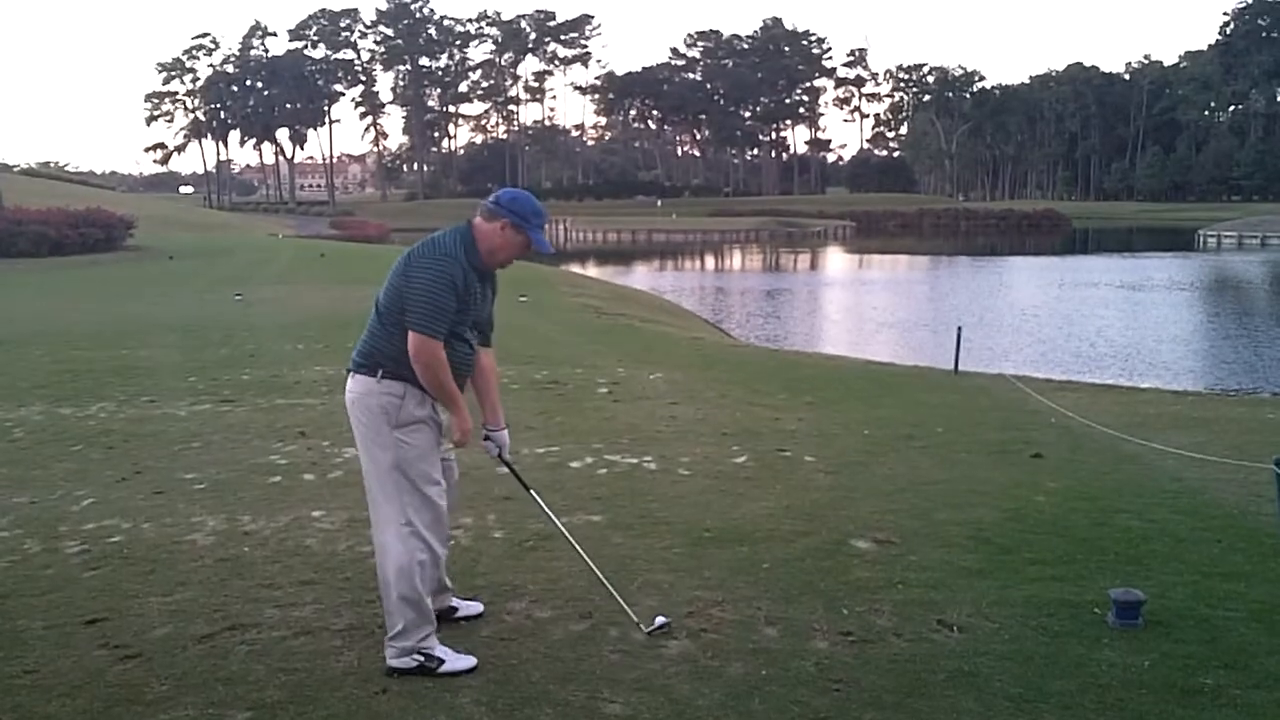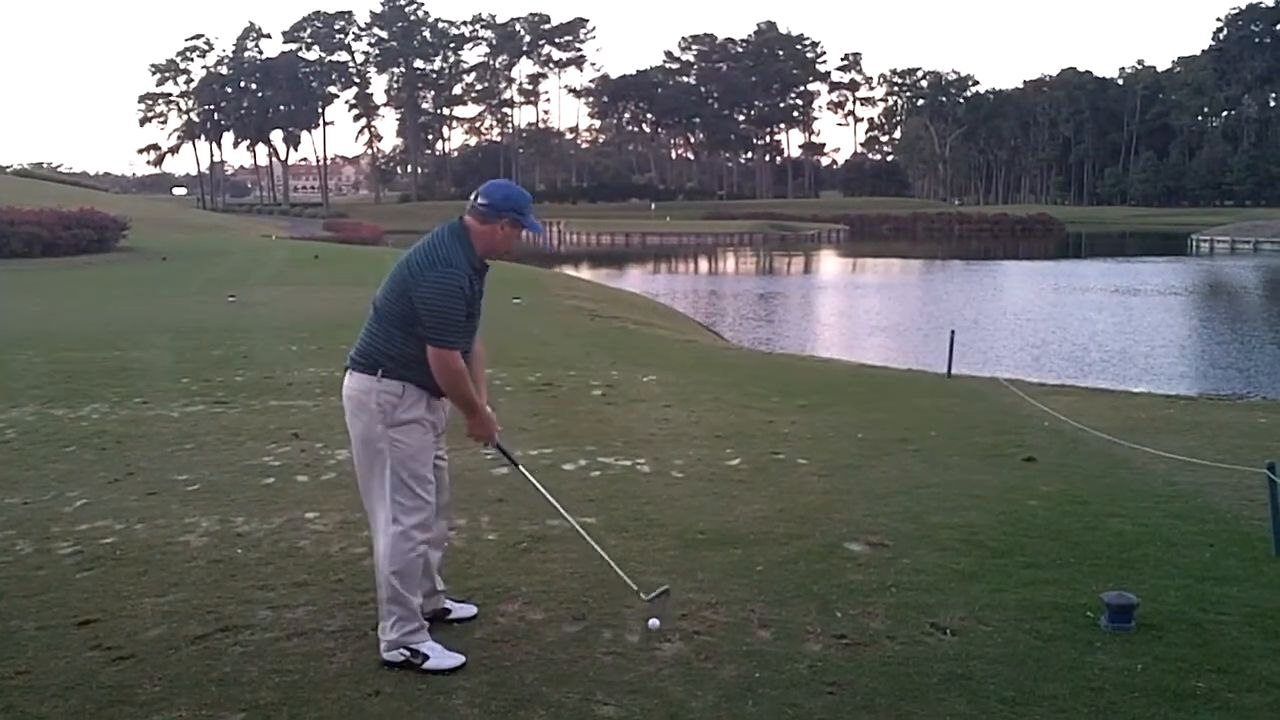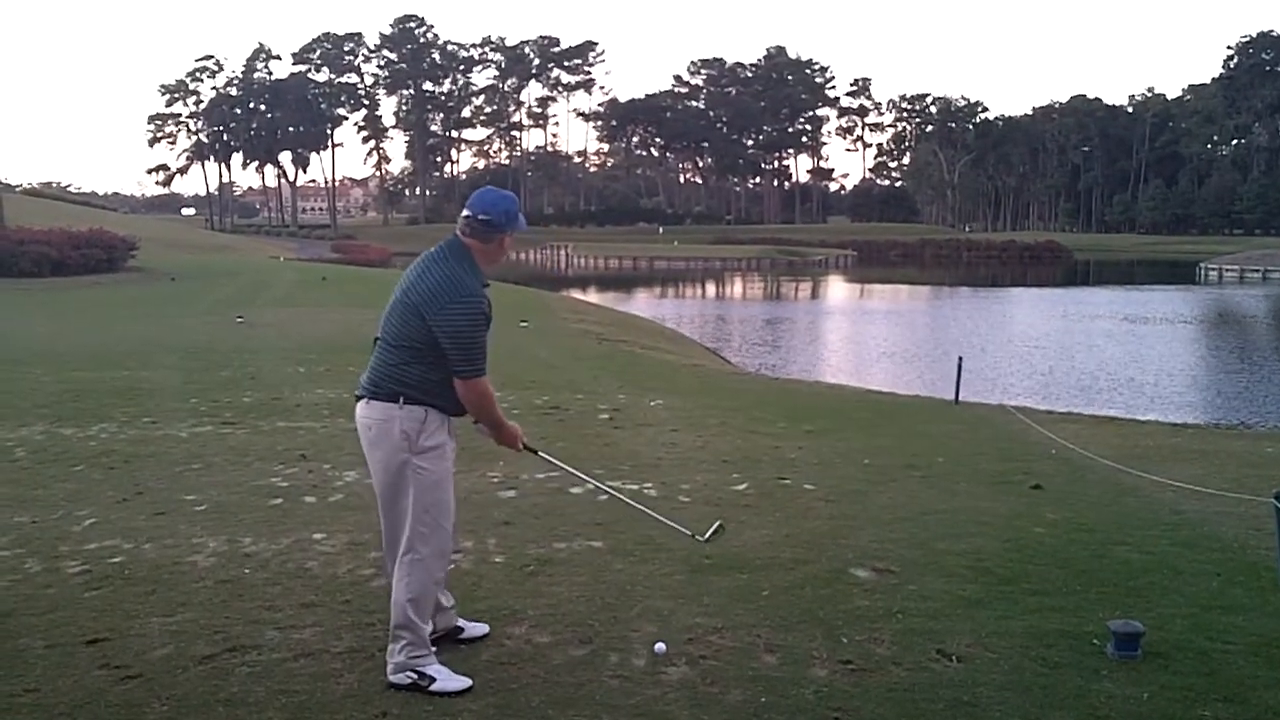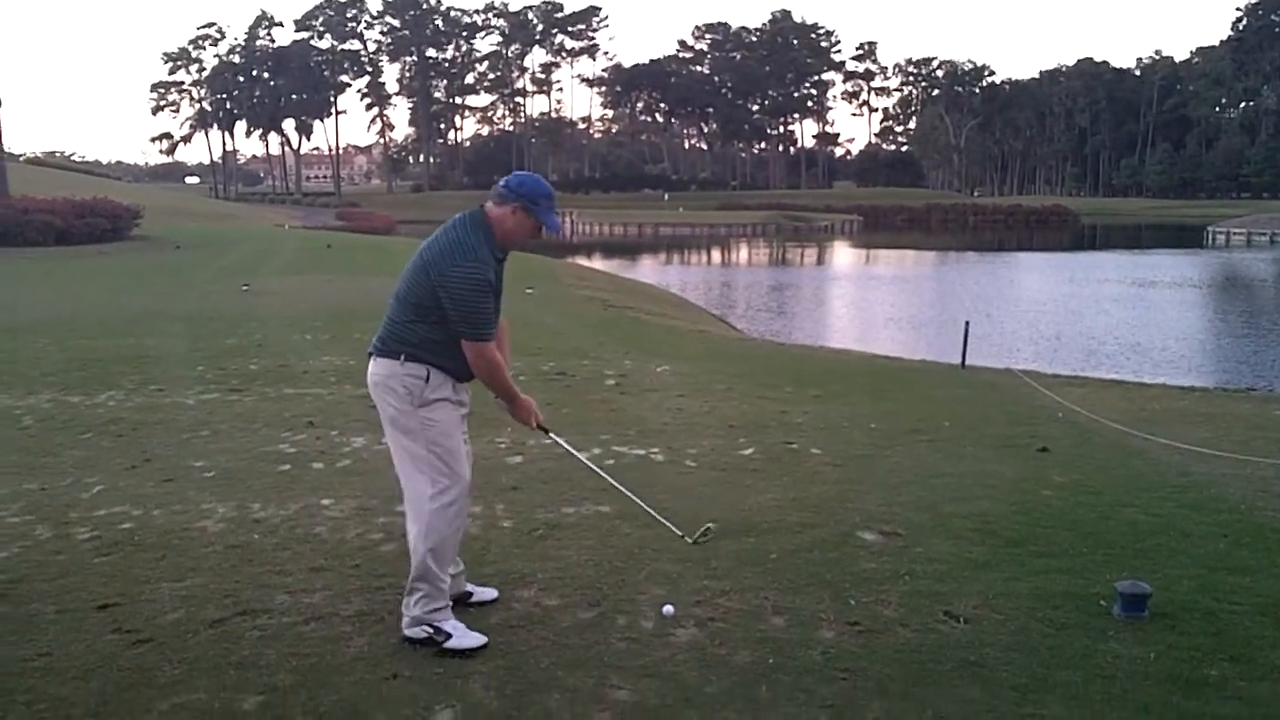
dt=0.5s
person 1, frame 1
left shoulder: (479, 269)
right shoulder: (440, 260)
left elbow: (479, 348)
right elbow: (424, 348)
left wrist: (496, 421)
right wrist: (458, 412)
left hip: (415, 395)
right hip: (388, 394)
left knee: (434, 502)
right knee: (411, 517)
left ankle: (433, 598)
right ankle: (411, 646)
person 1, frame 2
left shoulder: (464, 259)
right shoulder: (445, 267)
left elbow: (468, 342)
right elbow: (445, 358)
left wrist: (481, 406)
right wrist: (476, 414)
left hip: (410, 392)
right hip: (387, 394)
left knee: (432, 503)
right knee: (407, 513)
left ankle: (427, 599)
right ankle: (402, 639)
person 1, frame 3
left shoulder: (441, 262)
right shoulder: (462, 294)
right elbow: (471, 386)
left wrist: (490, 420)
right wrist: (502, 429)
left hip: (405, 411)
right hip: (406, 420)
left knee: (433, 527)
right knee: (421, 539)
left ankle: (437, 619)
right ankle: (409, 662)
person 1, frame 4
left shoulder: (479, 239)
right shoulder: (467, 259)
left elbow: (492, 319)
right elbow: (480, 351)
left wrist: (510, 383)
right wrist: (515, 401)
left hip: (432, 374)
right hip: (411, 376)
left knee: (453, 481)
right knee: (441, 489)
left ankle: (448, 582)
right ankle: (425, 616)
